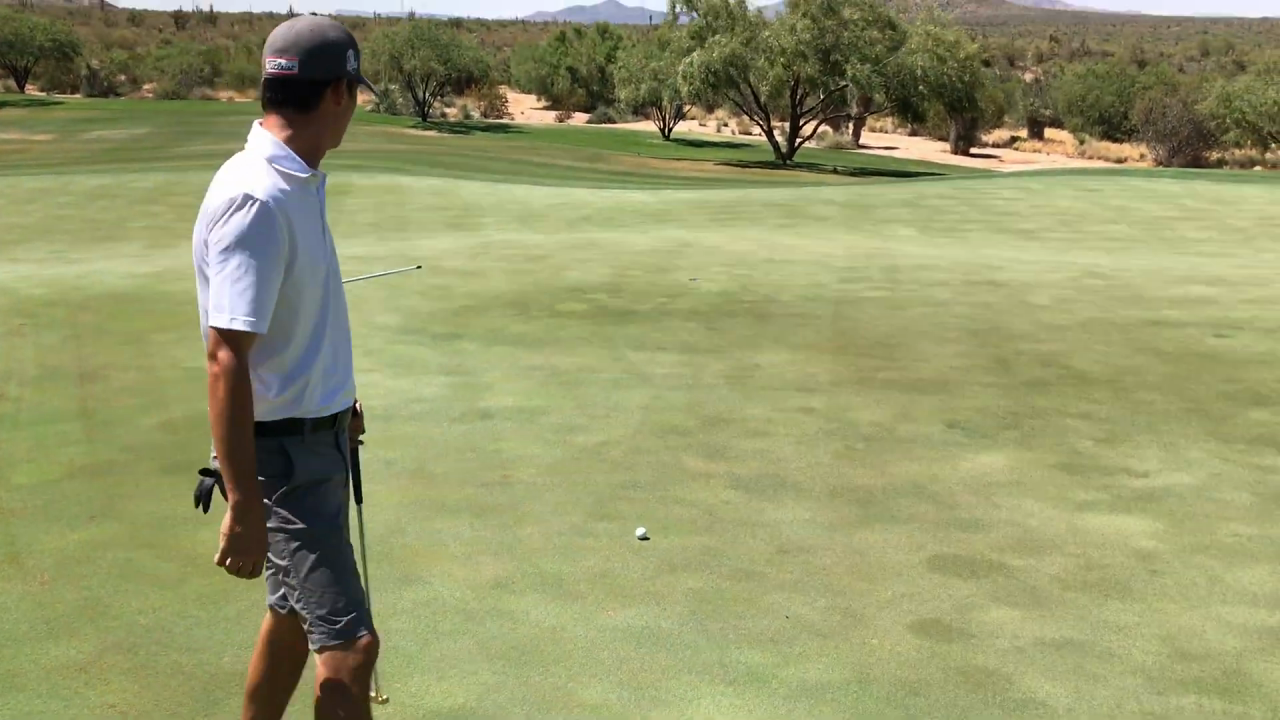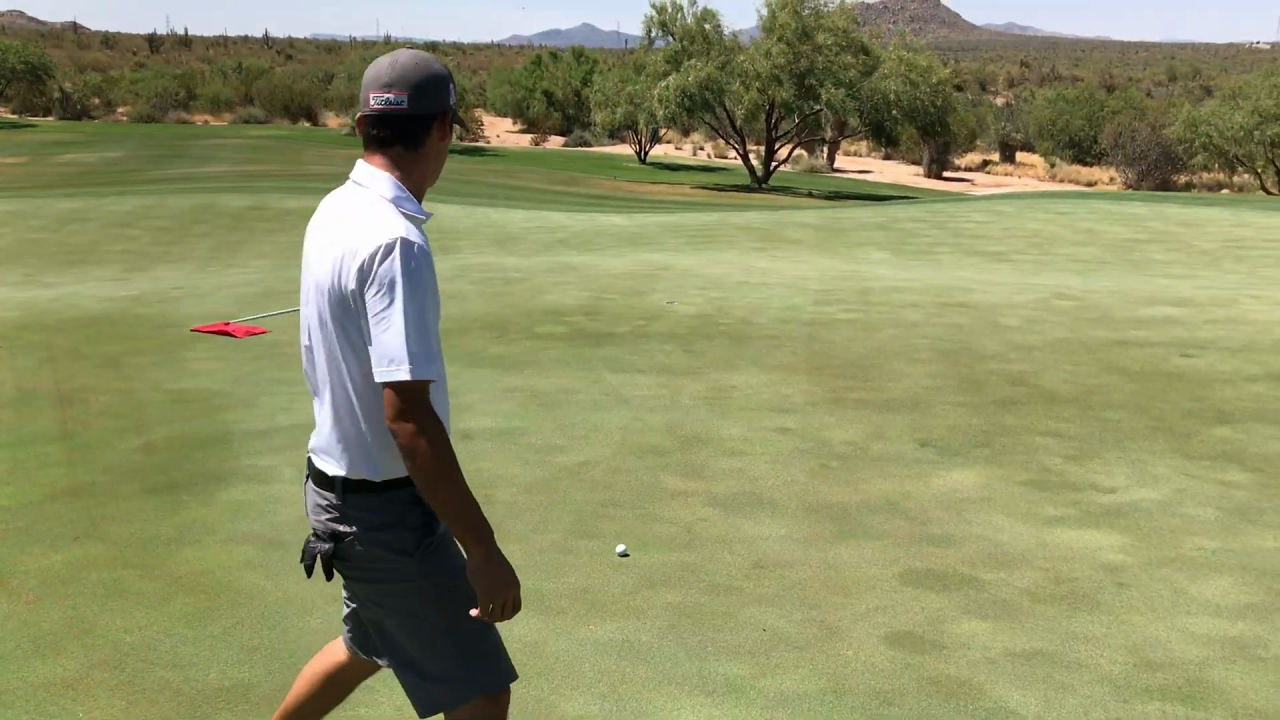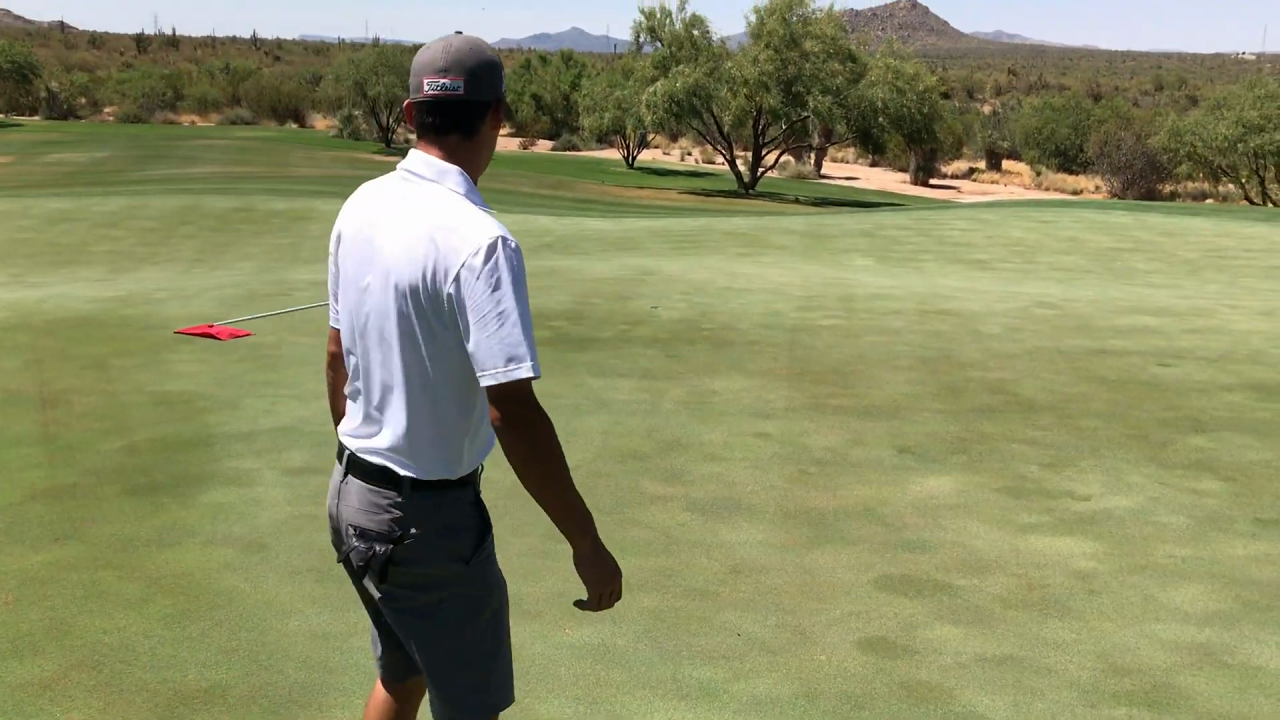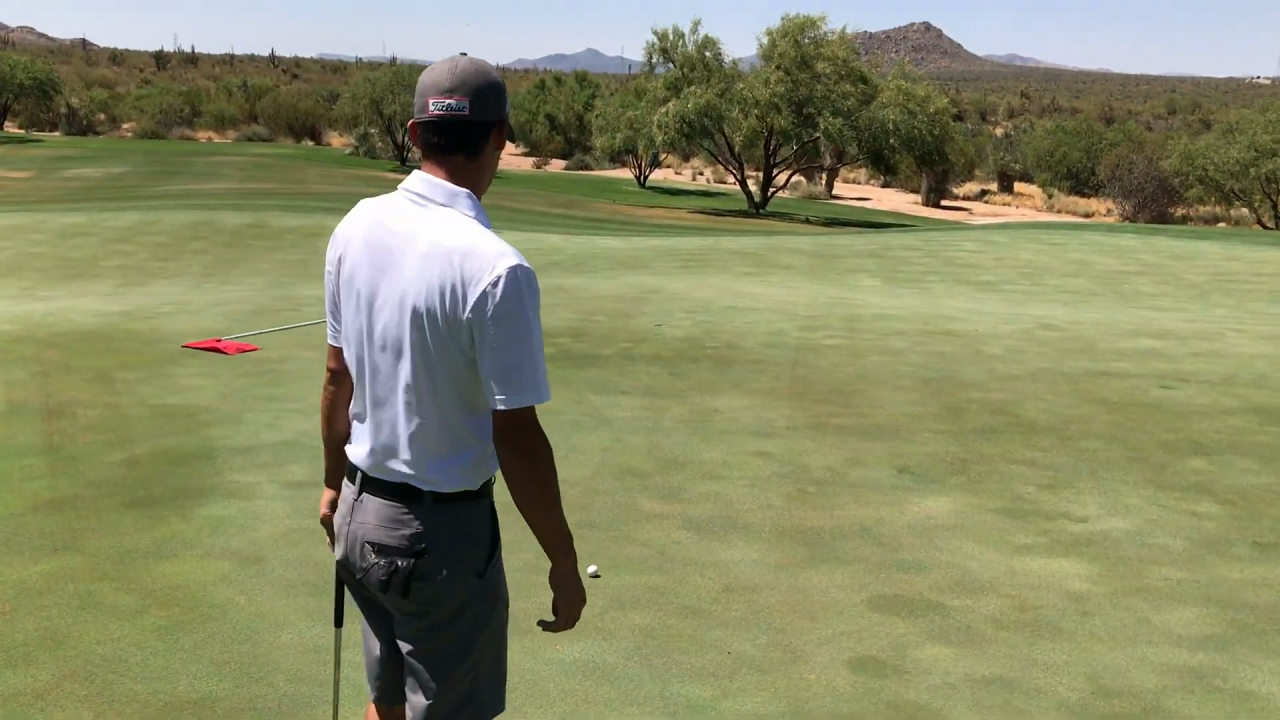
dt=0.3s
person 1, frame 1
left shoulder: (296, 181)
right shoulder: (253, 198)
right elbow: (228, 359)
left wrist: (335, 395)
right wrist: (240, 501)
left hip: (316, 436)
right hip: (280, 455)
left knee: (295, 610)
right knee: (352, 643)
person 1, frame 2
left shoulder: (338, 211)
right shoulder: (393, 242)
right elbow: (409, 416)
right wrist: (483, 551)
left hip: (342, 486)
right hip: (385, 507)
left knee: (369, 644)
person 1, frame 3
left shoulder: (360, 206)
right shoulder: (479, 240)
right elbow: (514, 413)
right wrist: (586, 544)
left hip: (355, 491)
right hip: (431, 513)
person 1, frame 4
left shoulder: (355, 228)
right shoulder: (496, 268)
left elbow: (338, 377)
right elbow: (517, 438)
right wrist: (564, 563)
left hip: (362, 512)
right hip: (443, 530)
